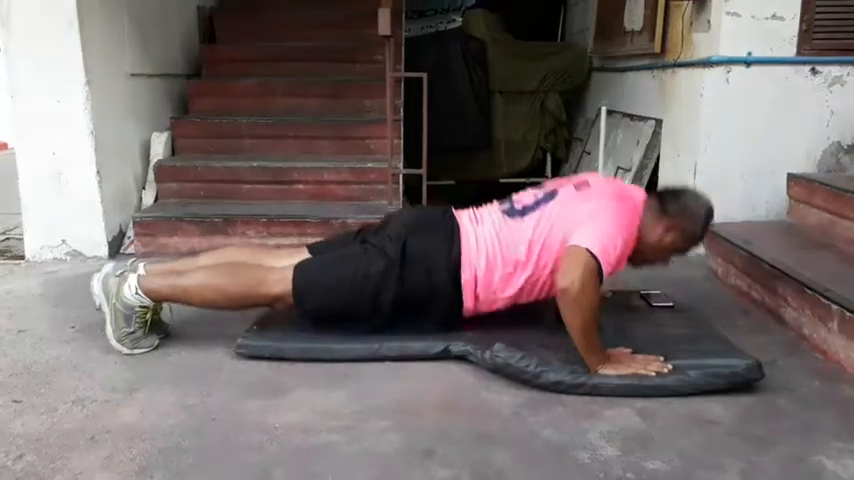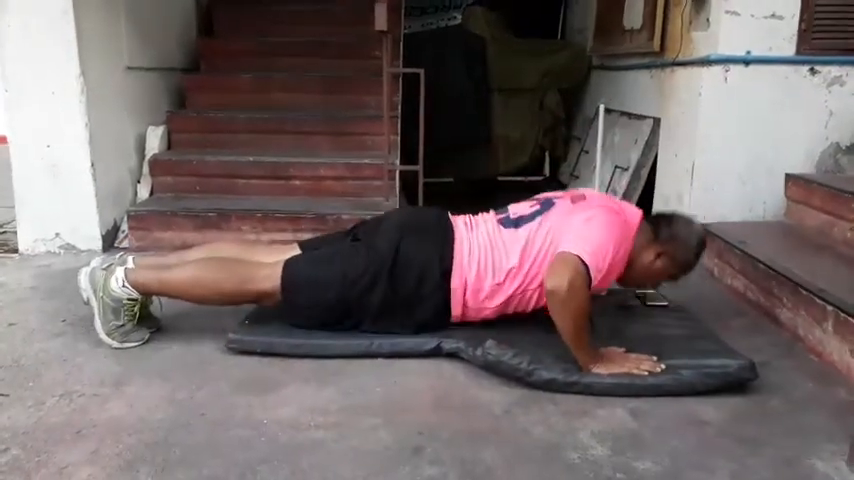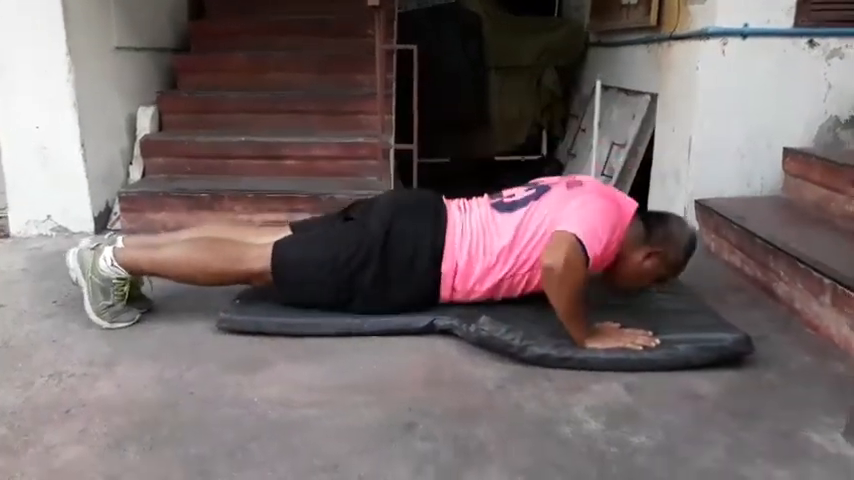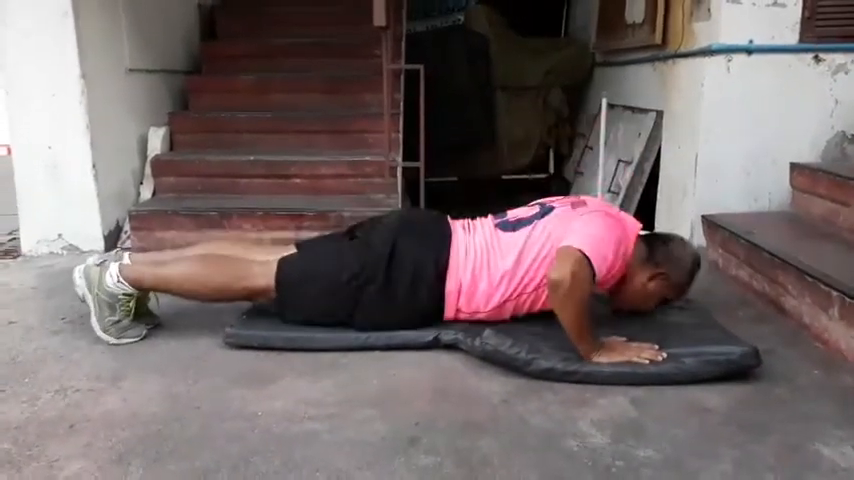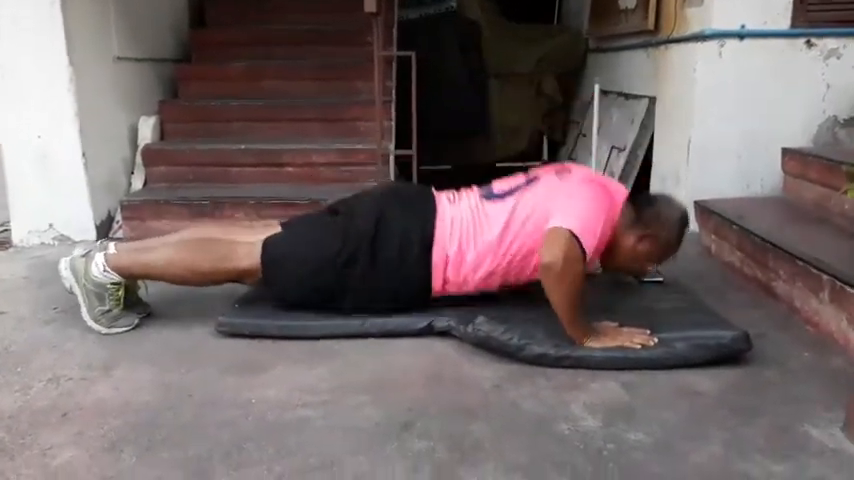
dt=1s
person 1, frame 1
left shoulder: (601, 190)
right shoulder: (618, 214)
right elbow: (573, 284)
left wrist: (583, 302)
right wrist: (598, 360)
left hip: (435, 235)
right hip: (432, 271)
left knee: (288, 263)
right knee: (282, 286)
left ankle: (139, 272)
right ankle: (139, 287)
person 1, frame 2
left shoulder: (595, 207)
right shoulder: (613, 229)
right elbow: (560, 286)
left wrist: (578, 299)
right wrist: (591, 359)
left hip: (426, 236)
right hip: (422, 274)
left knee: (275, 259)
right knee: (269, 284)
left ankle: (129, 266)
right ankle: (125, 281)
person 1, frame 3
left shoulder: (589, 193)
right shoulder: (607, 214)
right elbow: (557, 264)
left wrist: (570, 285)
right wrist: (585, 335)
left hip: (419, 218)
right hip: (413, 257)
left knee: (269, 241)
right knee: (259, 264)
left ankle: (121, 249)
right ankle: (116, 258)
person 1, frame 4
left shoulder: (594, 215)
right shoulder: (610, 235)
right elbow: (564, 276)
left wrist: (575, 299)
right wrist: (593, 348)
left hip: (424, 239)
right hip: (419, 274)
left knee: (275, 259)
right knee: (266, 280)
left ankle: (133, 265)
right ankle: (121, 274)
person 1, frame 5
left shoulder: (581, 183)
right shoulder: (598, 204)
right elbow: (556, 256)
left wrist: (566, 278)
right wrist: (583, 333)
left hip: (410, 214)
right hip: (406, 251)
left knee: (262, 240)
right knee: (252, 261)
left ankle: (115, 253)
right ankle: (107, 264)
